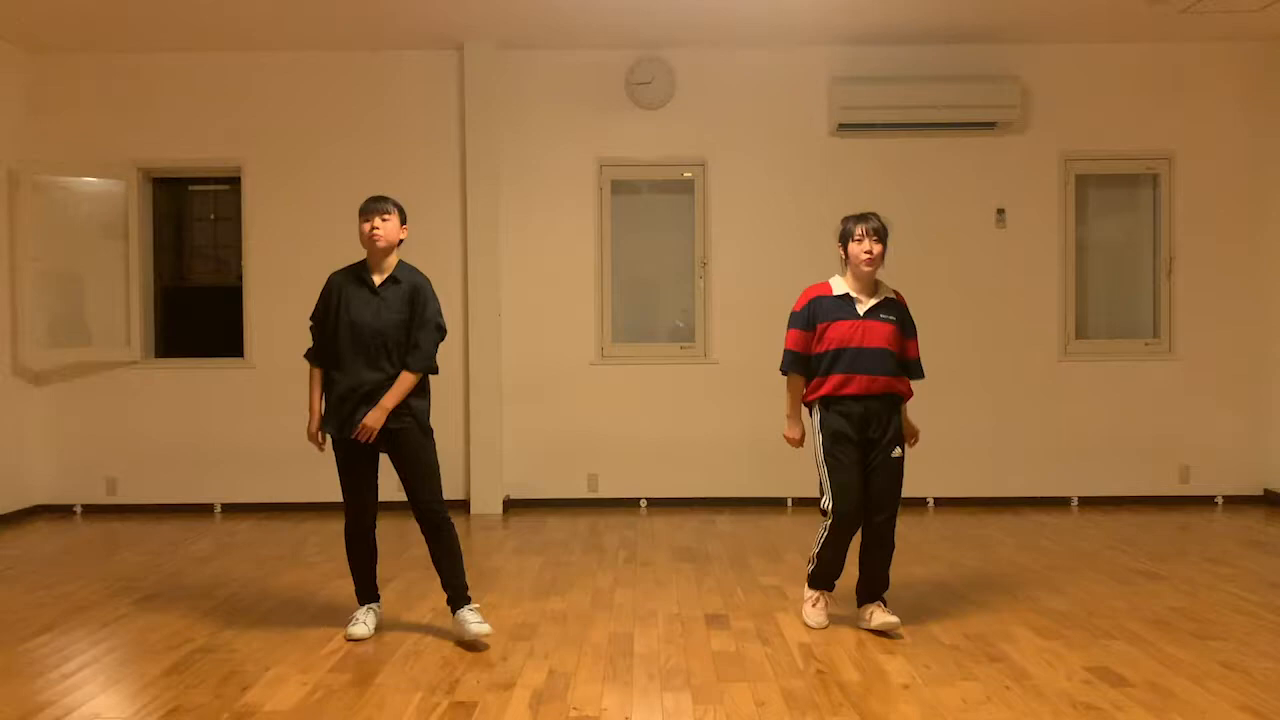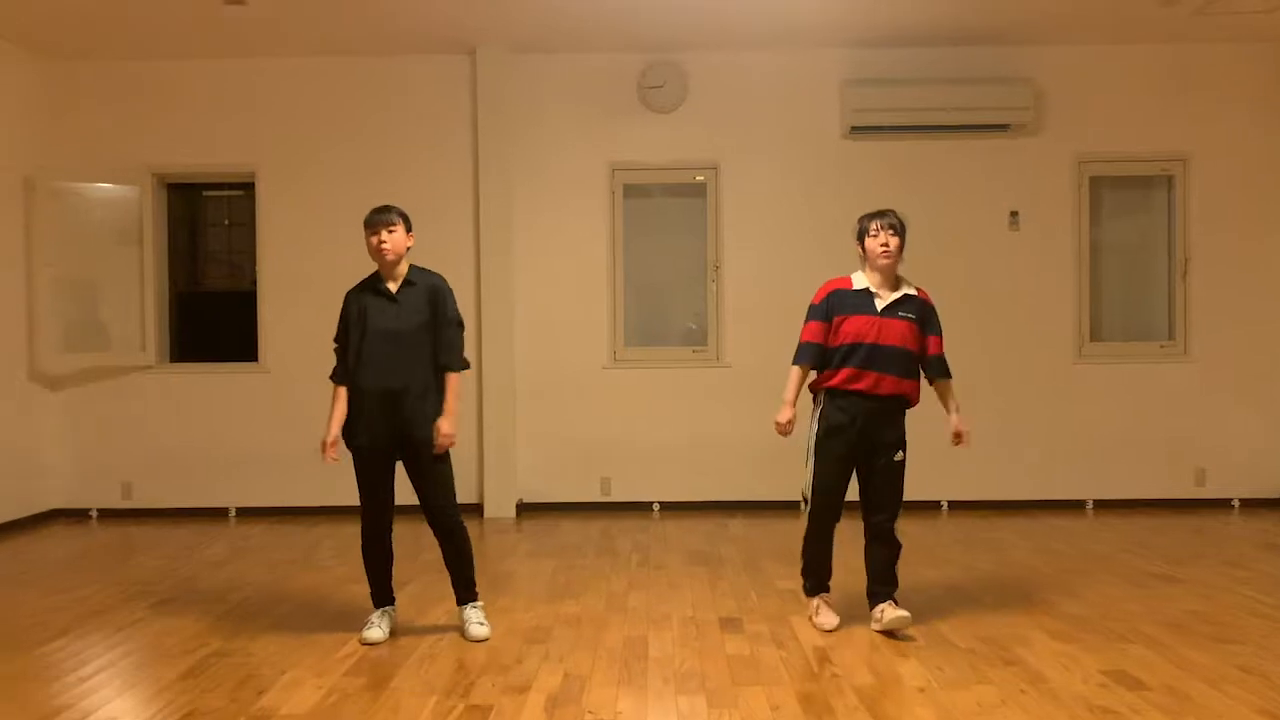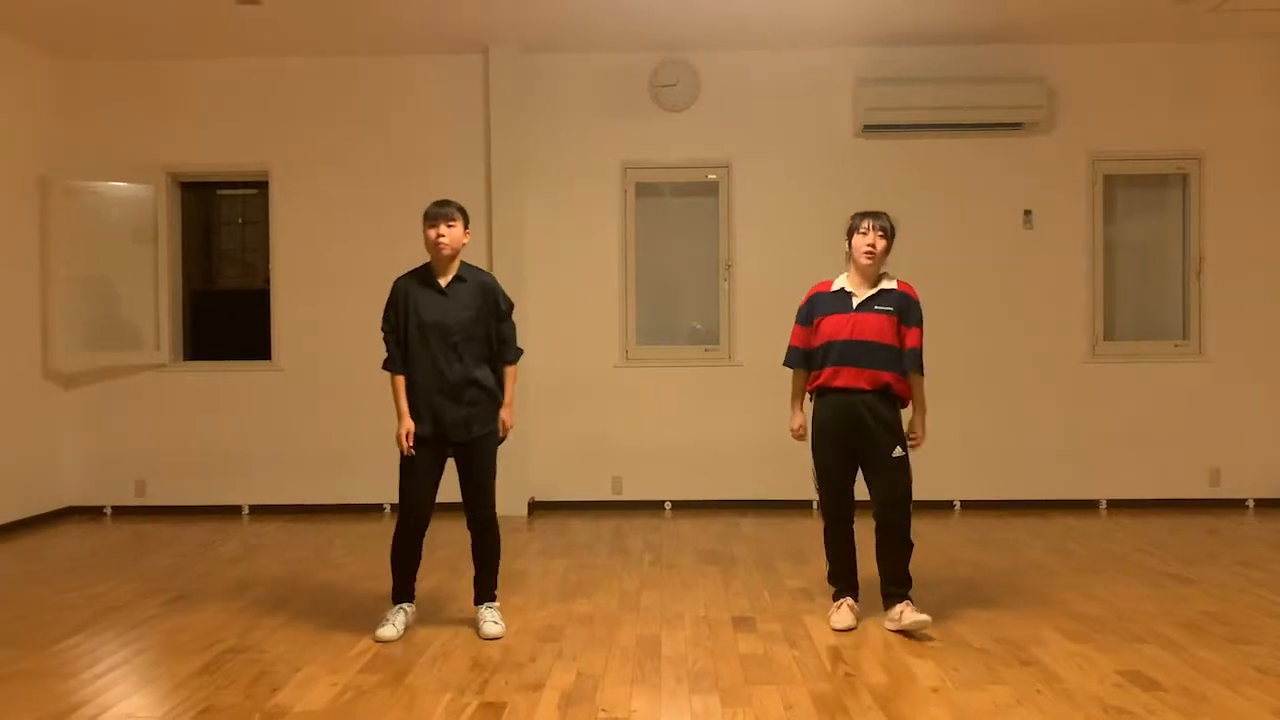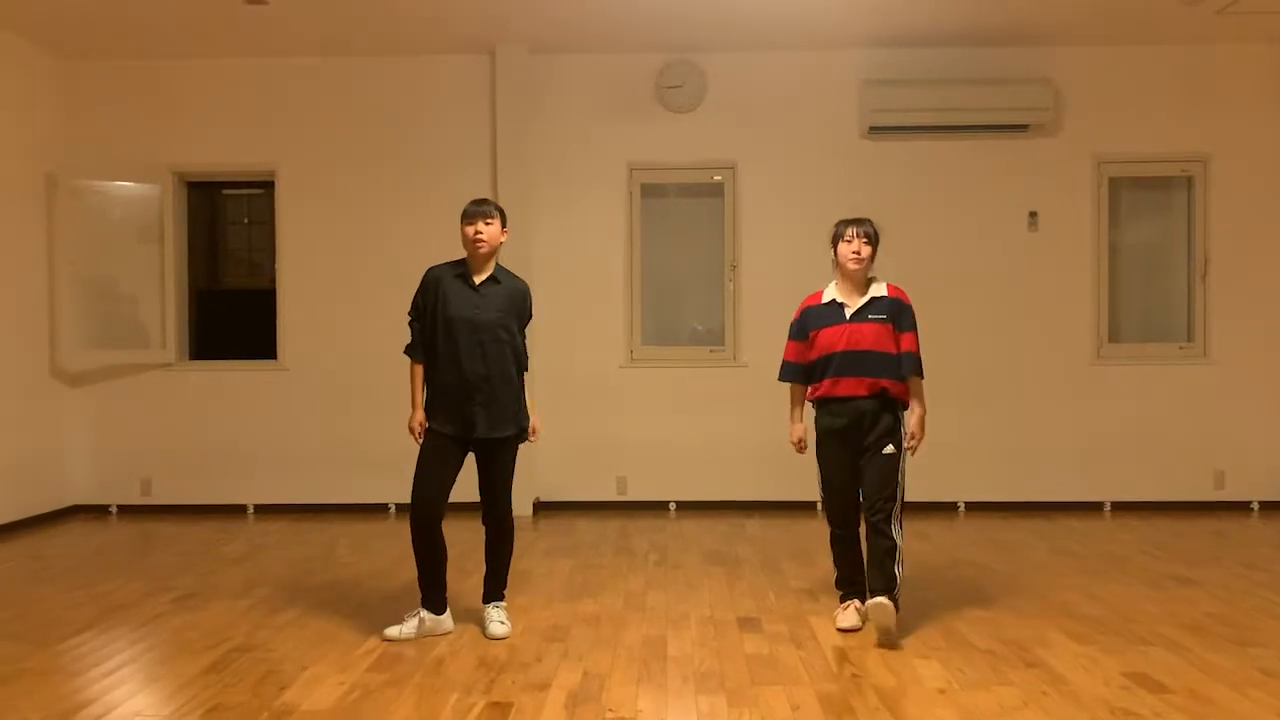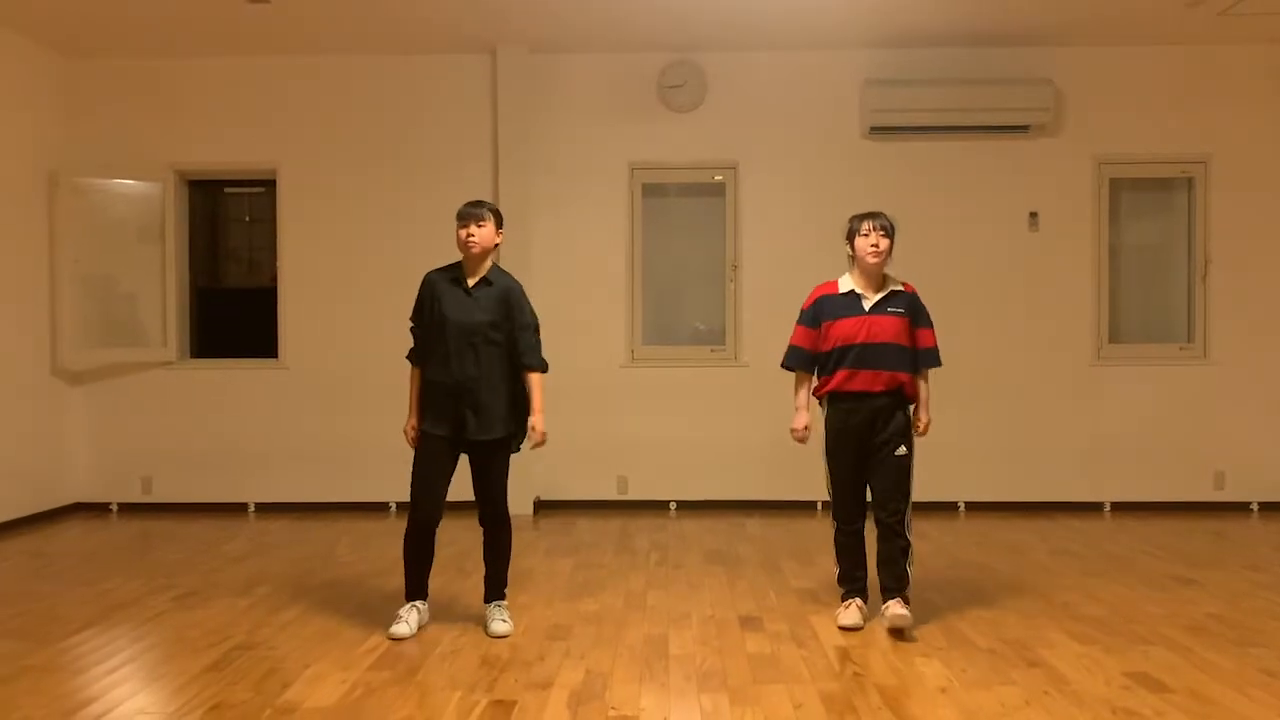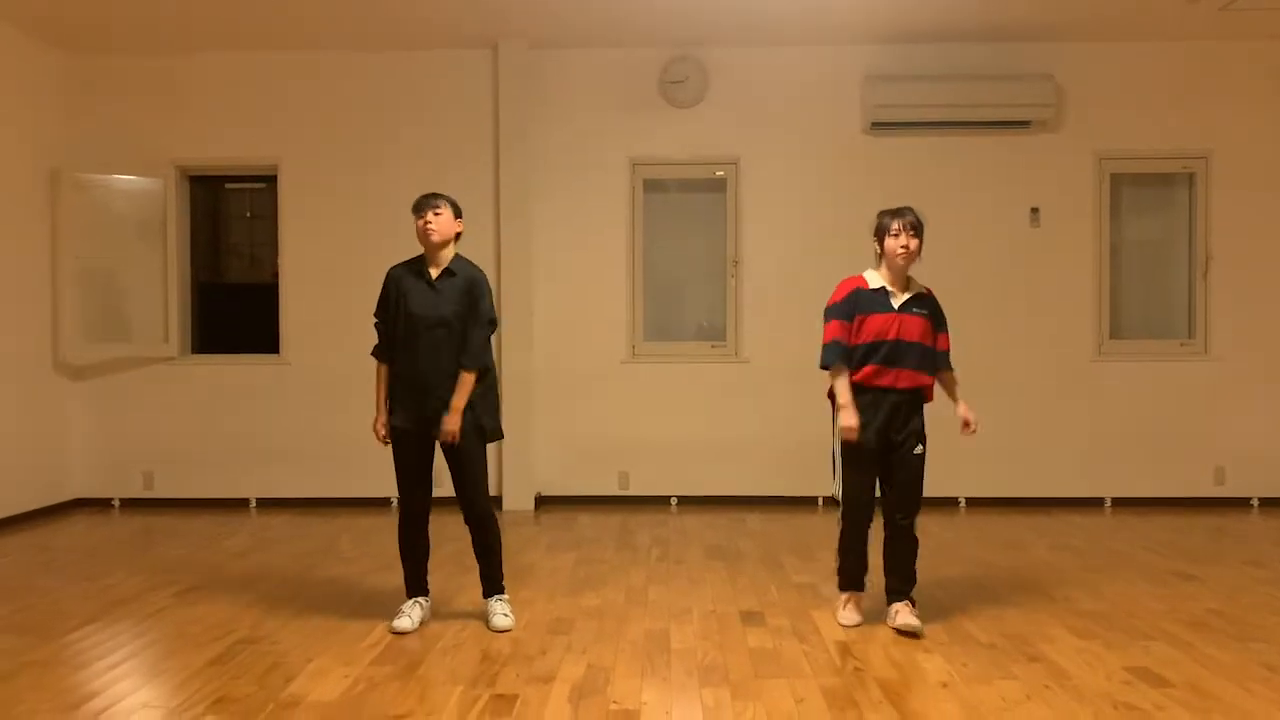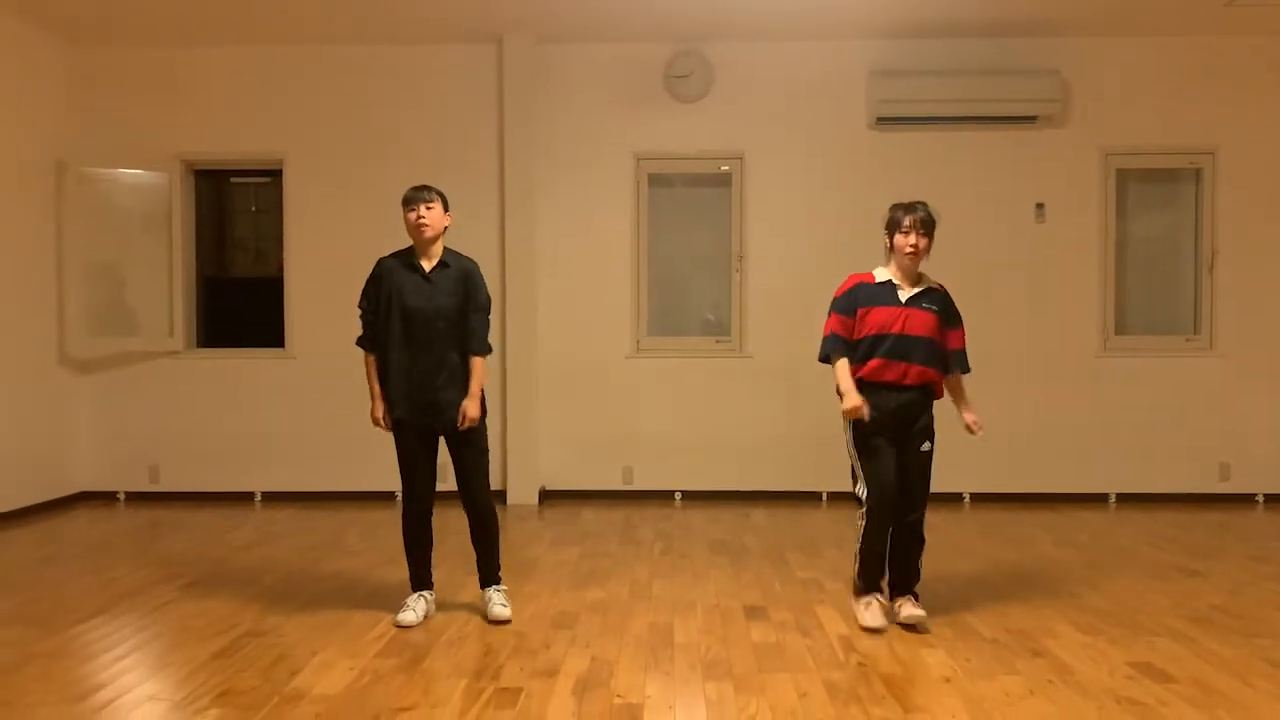
dt=0.4s
person 1, frame 1
left shoulder: (415, 285)
right shoulder: (339, 285)
left elbow: (420, 358)
right elbow: (320, 352)
left wrist: (383, 409)
right wrist: (315, 408)
left hip: (404, 414)
right hip: (348, 416)
left knee: (432, 510)
right knee: (359, 517)
left ankle: (462, 608)
right ankle: (368, 604)
person 1, frame 2
left shoulder: (433, 289)
right shoulder: (357, 298)
left elbow: (451, 357)
right elbow: (344, 368)
left wrist: (448, 415)
right wrist: (335, 423)
left hip: (421, 423)
right hip: (370, 425)
left knee: (444, 516)
right knee: (375, 521)
left ankle: (470, 604)
right ankle: (383, 608)
person 1, frame 3
left shoulder: (485, 287)
right shoulder: (405, 289)
left elbow: (507, 350)
right elbow: (396, 358)
left wrist: (506, 404)
right wrist: (404, 415)
left hip: (478, 417)
right hip: (426, 420)
left knee: (481, 515)
right knee: (412, 515)
left ankle: (487, 604)
right ankle: (402, 603)
person 1, frame 4
left shoulder: (515, 290)
right shoulder: (437, 281)
right elbow: (419, 348)
left wrist: (527, 409)
right wrist: (416, 406)
left hip: (499, 418)
right hip: (445, 418)
left knee: (497, 514)
right knee: (424, 511)
left ankle: (494, 603)
right ankle: (434, 610)
person 1, frame 5
left shoulder: (508, 290)
right shoulder: (434, 284)
left elbow: (529, 355)
right elbow: (419, 353)
left wrist: (536, 411)
right wrist: (413, 411)
left hip: (491, 418)
right hip: (438, 416)
left knee: (494, 513)
right knee: (422, 512)
left ankle: (496, 601)
right ankle: (415, 601)
person 1, frame 6
left shoulder: (471, 279)
right shoulder: (398, 279)
left elbow: (476, 353)
right elbow: (385, 350)
left wrist: (455, 409)
right wrist: (381, 409)
left hip: (462, 411)
right hip: (408, 413)
left knee: (478, 506)
right knee: (412, 509)
left ankle: (496, 595)
right ankle: (417, 598)
person 1, frame 7
left shoulder: (465, 271)
right shoulder: (387, 271)
left elbow: (477, 339)
right elbow: (372, 339)
left wrist: (474, 395)
right wrist: (377, 395)
left hip: (457, 400)
right hip: (407, 404)
left knee: (478, 496)
right knee: (417, 501)
left ankle: (493, 586)
right ankle: (421, 591)
person 2, frame 1
left shoulder: (895, 305)
right shoulder: (815, 300)
left elbow: (907, 367)
right elbow: (796, 365)
left wrist: (906, 419)
right wrist: (792, 417)
left hip: (885, 417)
right hip: (836, 414)
left knee: (882, 516)
right knee: (844, 508)
left ankle: (872, 601)
right ankle: (818, 588)
person 2, frame 2
left shoulder: (918, 303)
right shoulder: (835, 294)
left elbow: (935, 365)
right elbow: (808, 354)
left wrist: (953, 413)
right wrist: (788, 402)
left hip: (887, 415)
right hip: (838, 410)
left knee: (882, 514)
right knee: (823, 506)
left ankle: (882, 602)
right ankle: (818, 594)
person 2, frame 3
left shoulder: (903, 297)
right shoulder: (819, 297)
left elbow: (913, 364)
right elbow: (803, 361)
left wrist: (919, 415)
right wrist: (796, 410)
left hip: (881, 412)
right hip: (831, 412)
left knee: (894, 508)
right knee: (836, 511)
left ankle: (898, 603)
right ankle: (845, 596)
person 2, frame 4
left shoulder: (894, 301)
right shoulder: (812, 308)
left elbow: (910, 366)
right elbow: (798, 372)
left wrist: (918, 414)
right wrist: (797, 420)
left hip: (881, 416)
right hip: (832, 418)
left knee: (881, 509)
right knee: (840, 513)
left ankle: (881, 597)
right ankle: (850, 597)
person 2, frame 5
left shoulder: (907, 300)
right shoulder: (824, 299)
left elbow: (922, 363)
right elbow: (802, 360)
left wrist: (923, 407)
right wrist: (801, 409)
left hip: (892, 412)
right hip: (843, 411)
left knee: (893, 509)
right knee: (846, 510)
left ankle: (896, 597)
right ankle: (852, 596)
person 2, frame 6
left shoulder: (926, 302)
right shoulder: (852, 292)
left elbow: (939, 361)
right elbow: (836, 356)
left wrist: (959, 403)
right wrist: (845, 408)
left hip: (908, 411)
right hip: (862, 413)
left knee: (903, 510)
right knee: (857, 506)
left ankle: (901, 600)
right ankle: (850, 590)
person 2, frame 7
left shoulder: (938, 298)
right shoulder: (857, 288)
left elbow: (951, 361)
right elbow: (837, 348)
left wrist: (965, 408)
right wrist: (848, 393)
left hip: (918, 408)
right hip: (871, 406)
left knee: (911, 507)
right knee: (877, 500)
left ankle: (905, 593)
right ankle: (867, 592)
